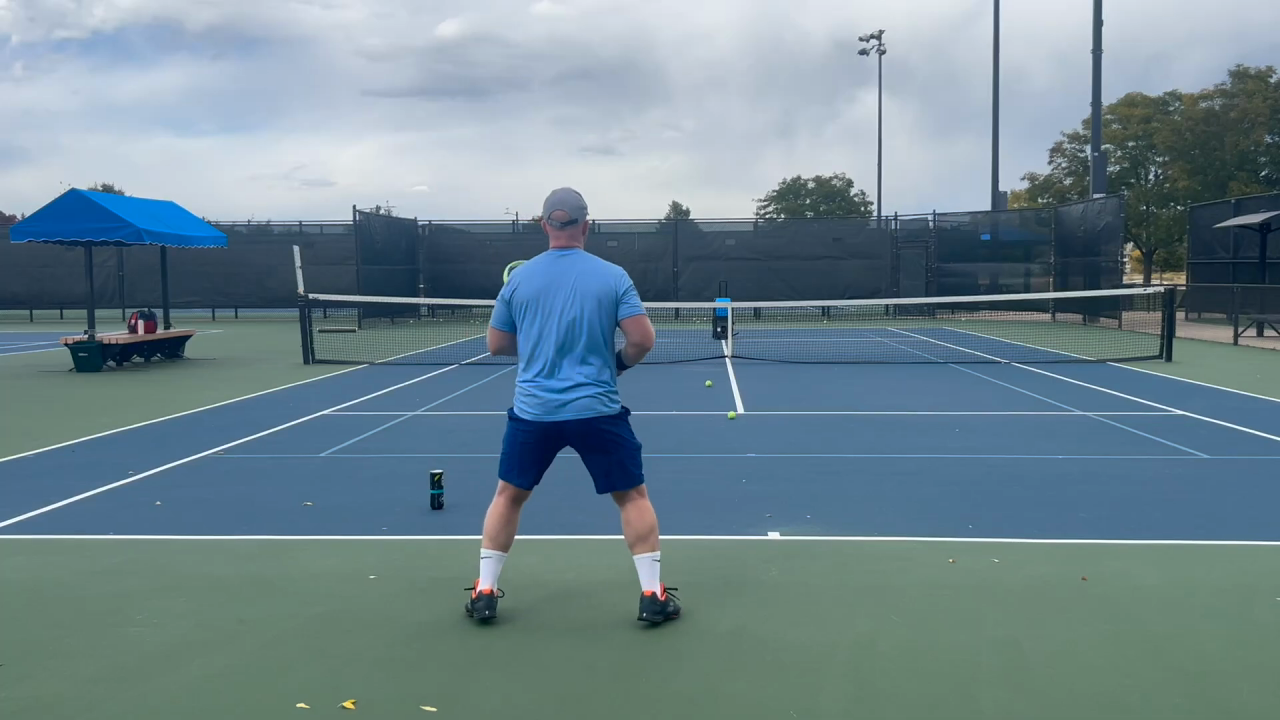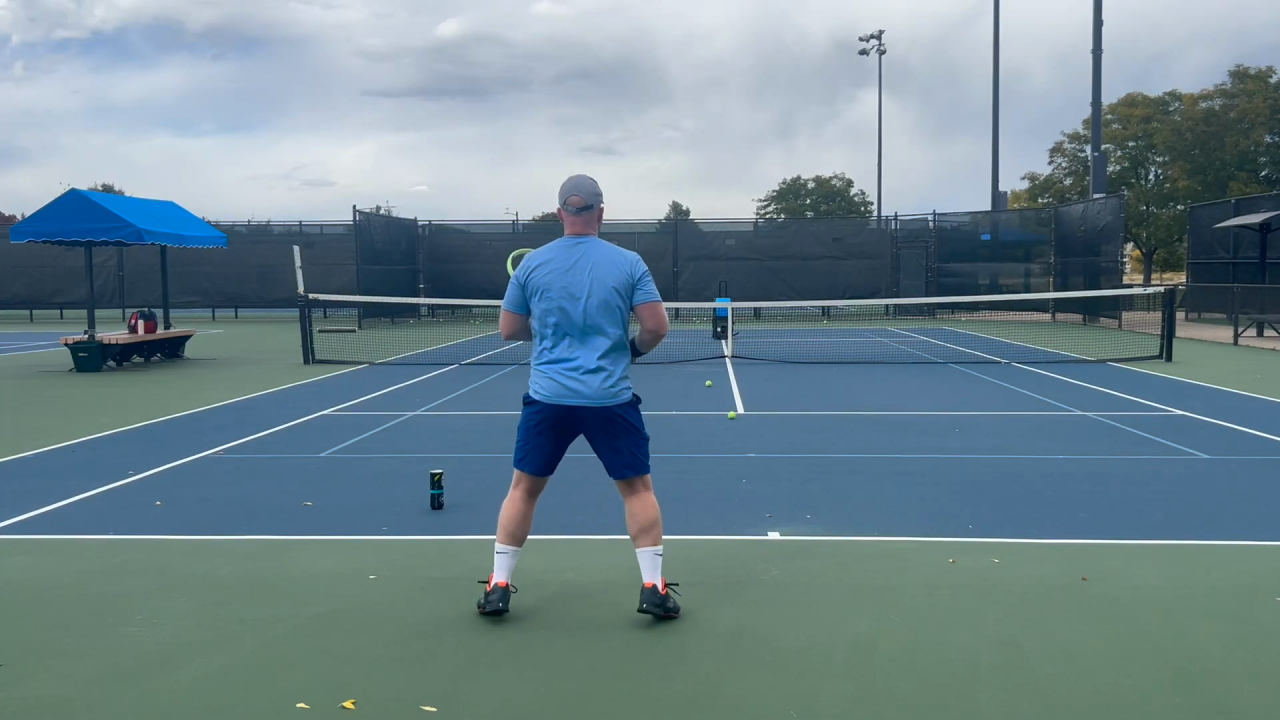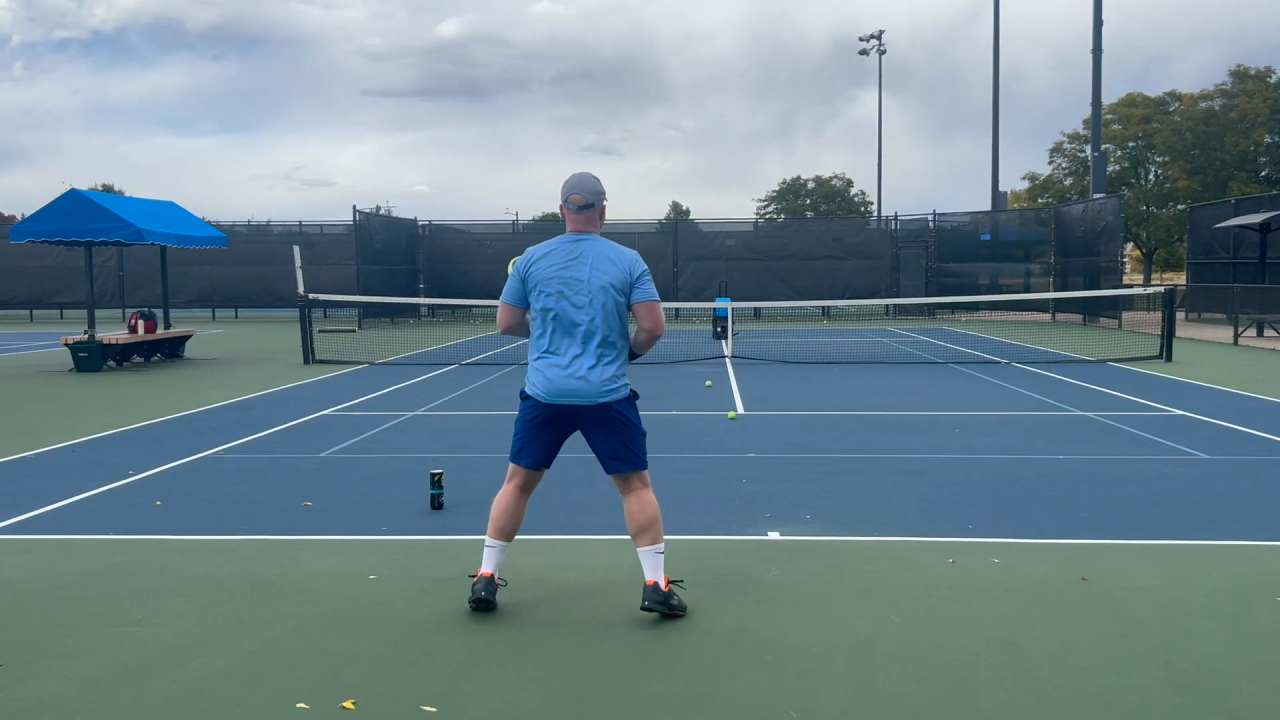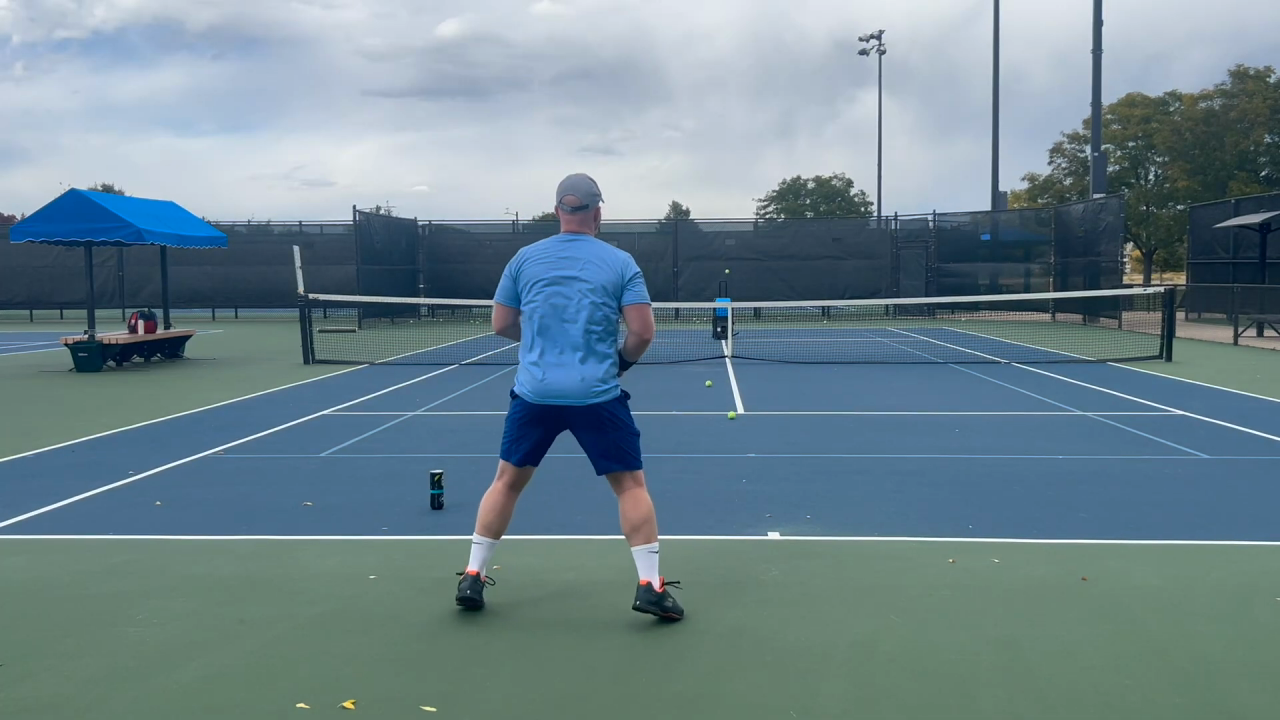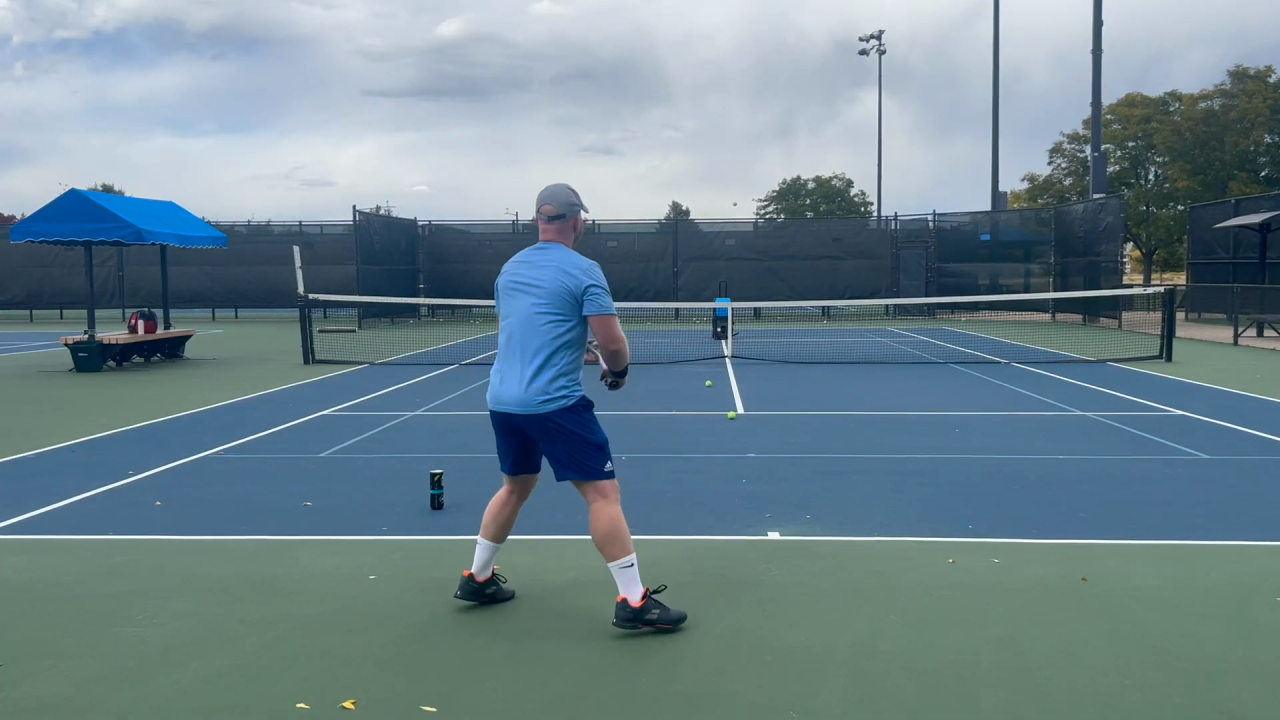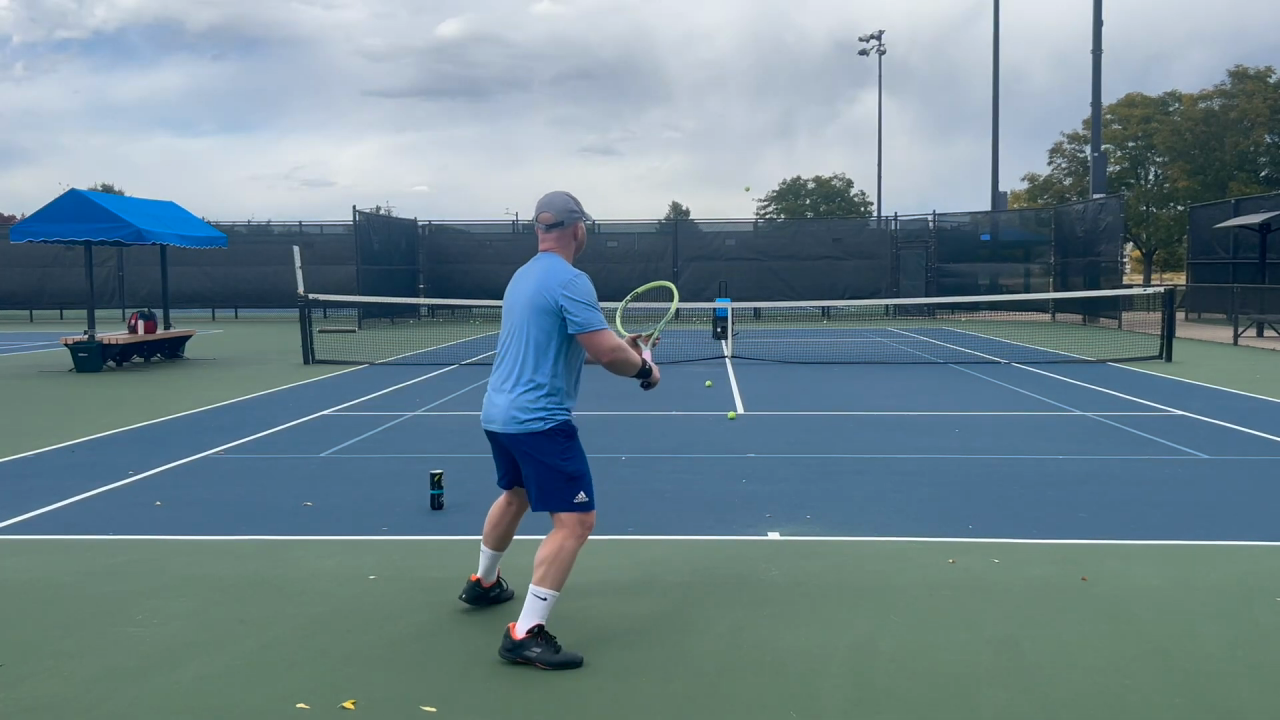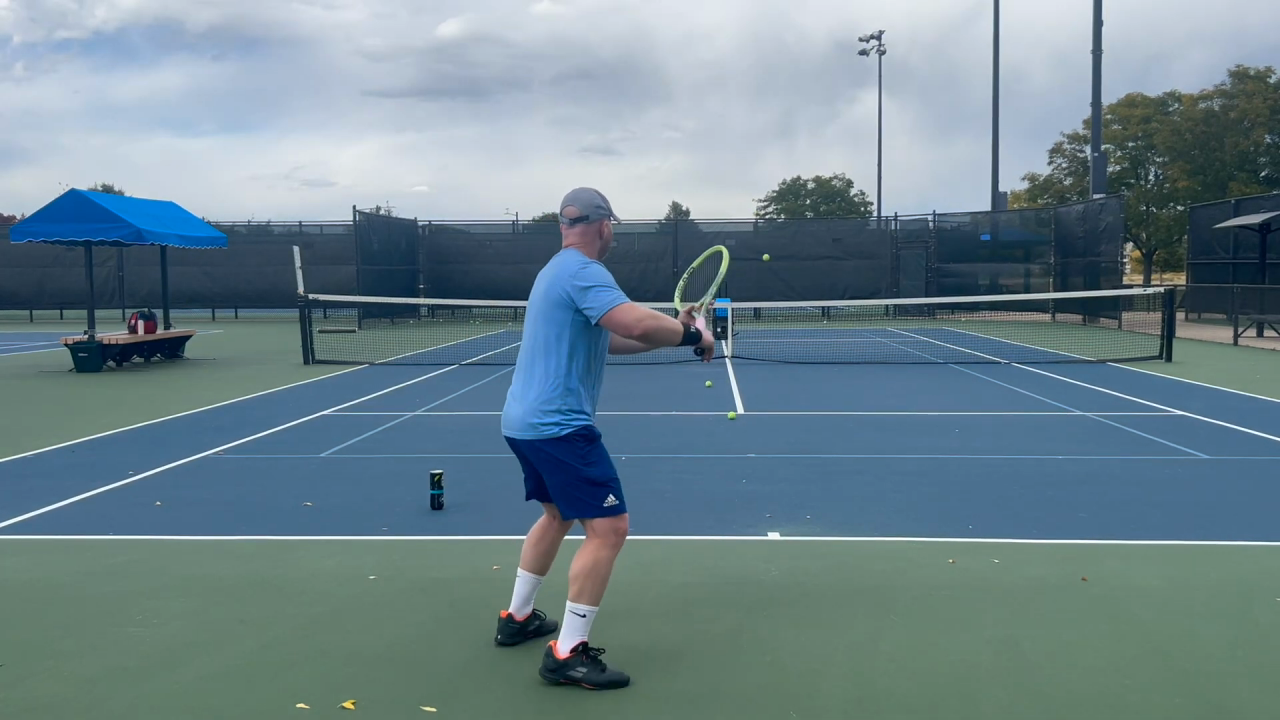
dt=0.3s
person 1, frame 1
left shoulder: (518, 278)
right shoulder: (613, 276)
left elbow: (497, 346)
right elbow: (643, 341)
right wrist: (620, 362)
left hip: (533, 412)
right hip: (598, 411)
left knee: (508, 496)
right knee: (633, 497)
left ankle: (485, 592)
right ankle: (653, 595)
person 1, frame 2
left shoulder: (532, 263)
right shoulder: (628, 263)
left elbow: (509, 330)
right elbow: (657, 326)
right wrist: (633, 348)
left hip: (548, 397)
right hip: (610, 397)
left knee: (524, 487)
right knee: (638, 488)
left ankle: (498, 587)
right ankle: (654, 588)
person 1, frame 3
left shoulder: (532, 259)
right shoulder: (628, 261)
left elbow: (506, 323)
right elbow: (654, 327)
right wrist: (630, 350)
left hip: (544, 393)
right hip: (607, 396)
left knee: (517, 483)
right knee: (637, 485)
left ankle: (486, 579)
right ankle: (657, 587)
person 1, frame 4
left shoulder: (524, 258)
right shoulder: (621, 262)
left elbow: (501, 325)
right elbow: (643, 332)
right wrist: (623, 361)
left hip: (534, 392)
right hip: (597, 395)
left knee: (508, 480)
right knee: (630, 484)
left ankle: (473, 577)
right ankle: (651, 586)
person 1, frame 5
left shoulder: (510, 268)
right shoulder: (583, 270)
right elbow: (610, 339)
right wrist: (617, 369)
left hip: (504, 400)
right hip: (553, 403)
left knee: (518, 484)
right knee: (602, 494)
left ankle: (477, 577)
right ankle: (634, 601)
person 1, frame 6
left shoulder: (523, 276)
right shoulder: (571, 281)
right elbow: (605, 353)
left wrist: (617, 345)
right wrist: (645, 369)
left hip: (498, 414)
right hip: (540, 421)
left knee: (516, 494)
right knee: (574, 522)
left ankle: (483, 582)
right ankle: (524, 634)
person 1, frame 7
left shoulder: (559, 274)
right shoulder: (582, 272)
left elbow: (614, 339)
right elbow: (634, 322)
left wrist: (671, 332)
right wrist: (691, 334)
left hip: (524, 423)
right hip: (558, 426)
left knee: (558, 512)
right knee: (608, 530)
left ankle: (517, 617)
right ankle: (567, 653)
